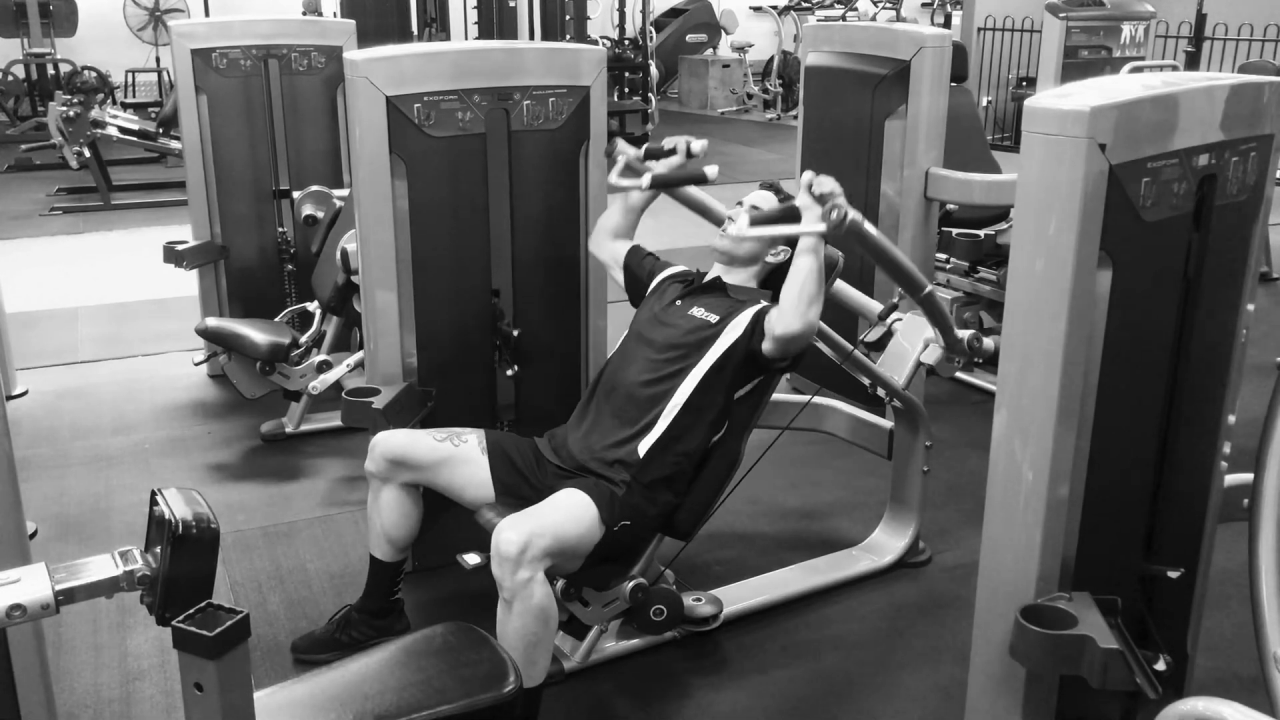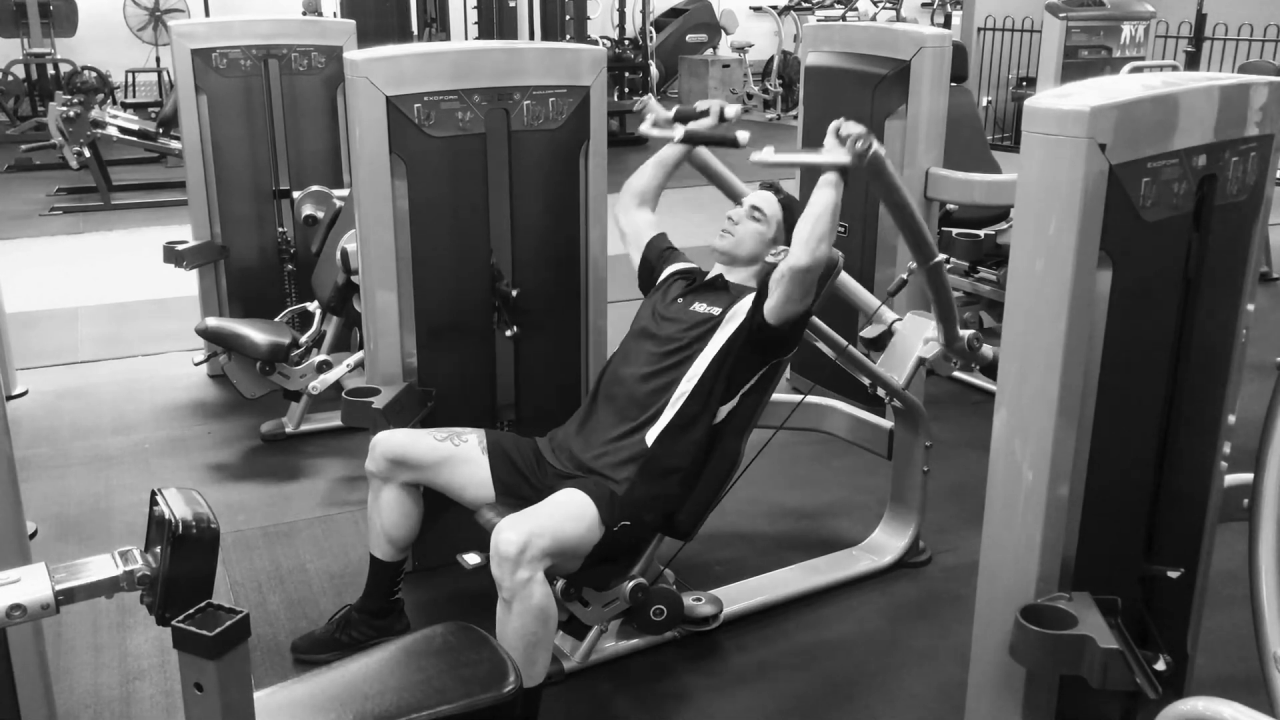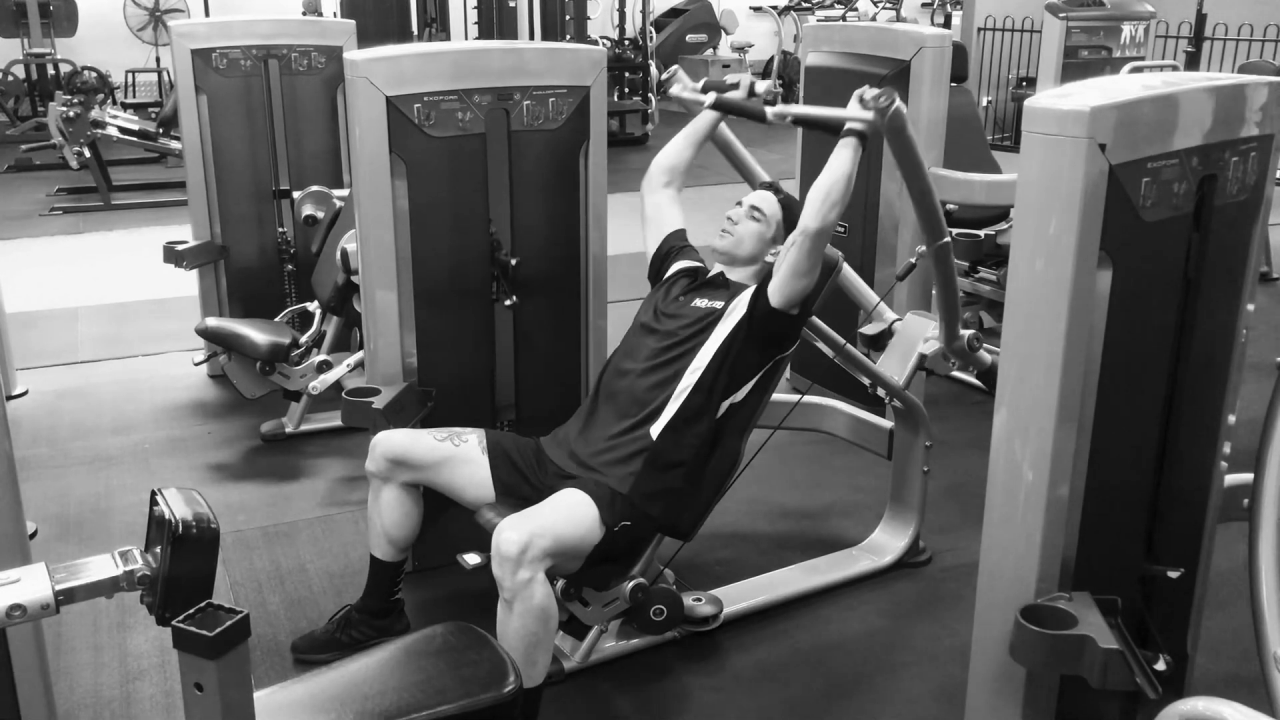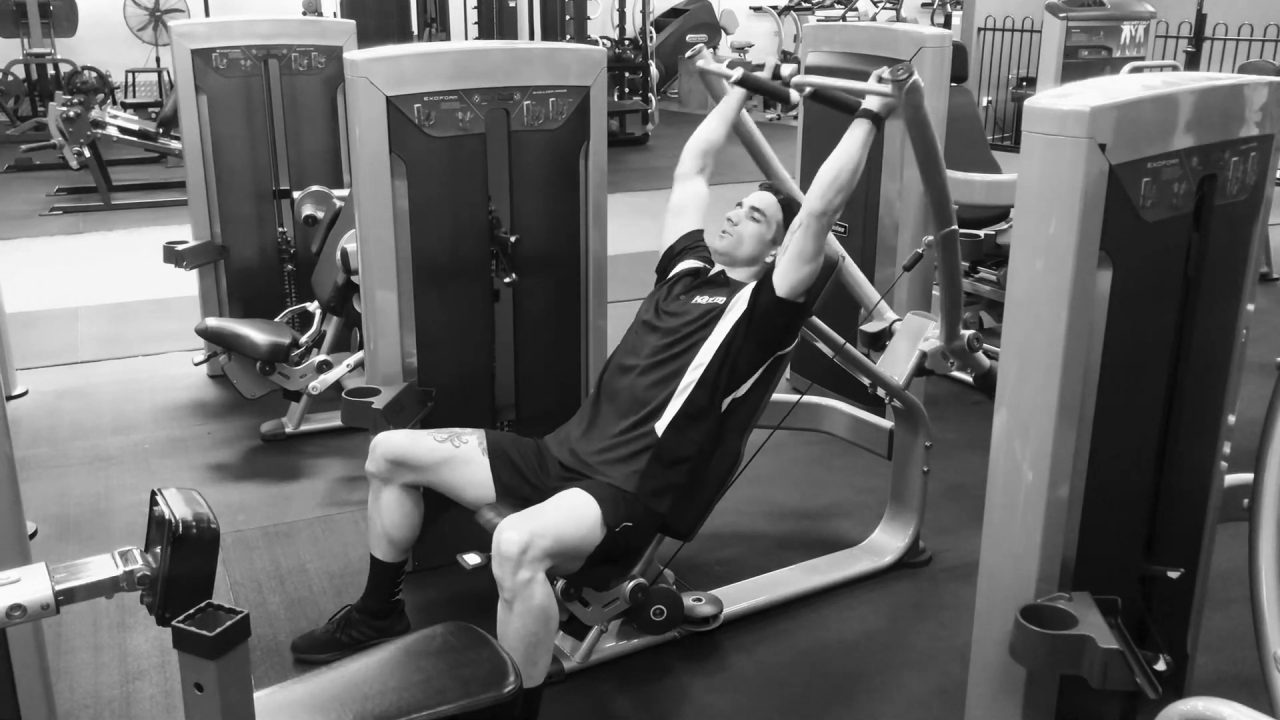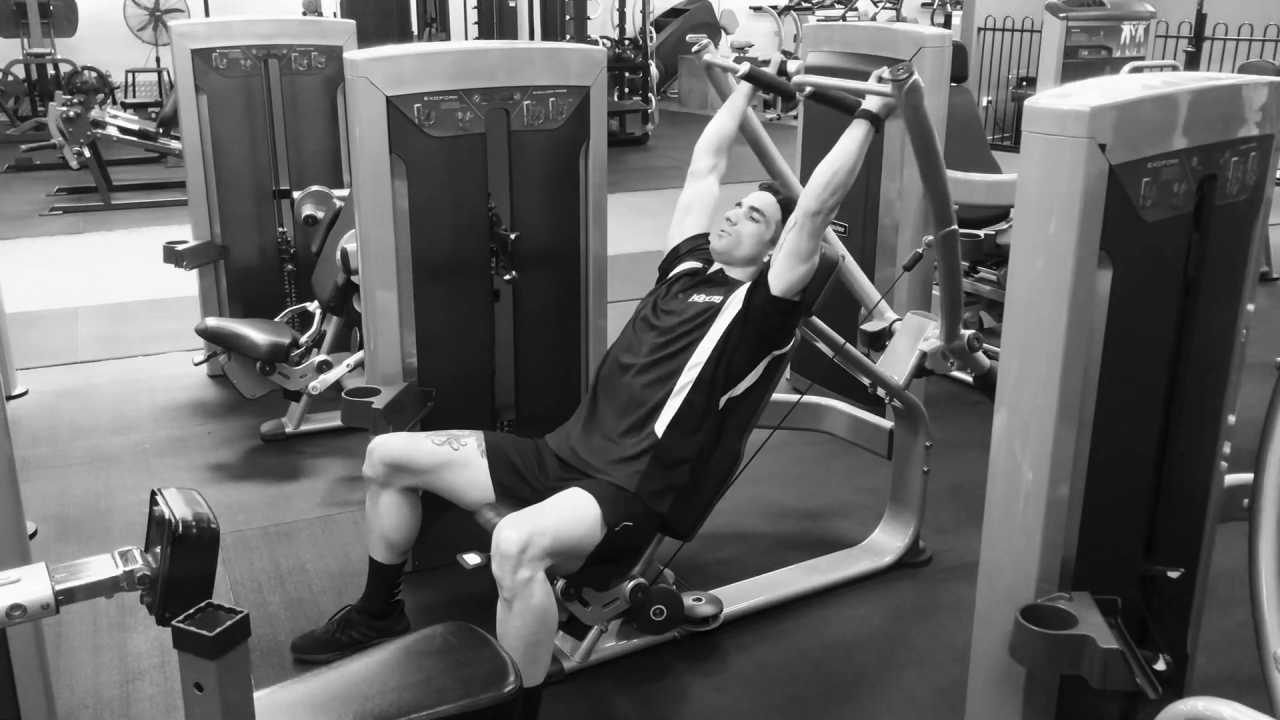
dt=0.2s
person 1, frame 1
left shoulder: (756, 319)
right shoulder: (674, 283)
left elbow: (795, 327)
right elbow: (605, 238)
left wrist: (811, 228)
right wrist: (656, 177)
left hip: (624, 489)
right hip: (558, 454)
left knee: (516, 546)
right knee: (389, 452)
right ankle: (378, 613)
person 1, frame 2
left shoulder: (760, 316)
right shoulder: (679, 278)
left elbow: (805, 262)
right elbow: (630, 205)
left wrist: (832, 172)
right wrist: (685, 139)
left hip: (623, 490)
right hip: (557, 454)
left knee: (515, 547)
right knee: (390, 451)
right ankle: (378, 613)
person 1, frame 3
left shoulder: (762, 315)
right shoulder: (683, 271)
left elbow: (813, 229)
right elbow: (657, 184)
left wrist: (852, 138)
right wrist: (710, 113)
left hip: (627, 491)
right hip: (561, 453)
left knee: (517, 546)
right knee: (391, 450)
right ankle: (378, 613)
person 1, frame 4
left shoulder: (763, 311)
right shoulder: (687, 269)
left elbow: (818, 212)
right elbow: (691, 170)
left wrist: (867, 116)
right wrist: (738, 91)
left hip: (628, 490)
right hip: (561, 455)
left knee: (518, 547)
right knee: (390, 452)
right ankle: (379, 613)
person 1, frame 5
left shoulder: (760, 306)
right shoulder: (688, 268)
left elbow: (814, 210)
right elbow: (707, 163)
left wrist: (867, 116)
right wrist: (745, 87)
left hip: (628, 488)
right hip: (561, 454)
left knee: (517, 546)
right knee: (388, 455)
right ankle: (378, 614)
